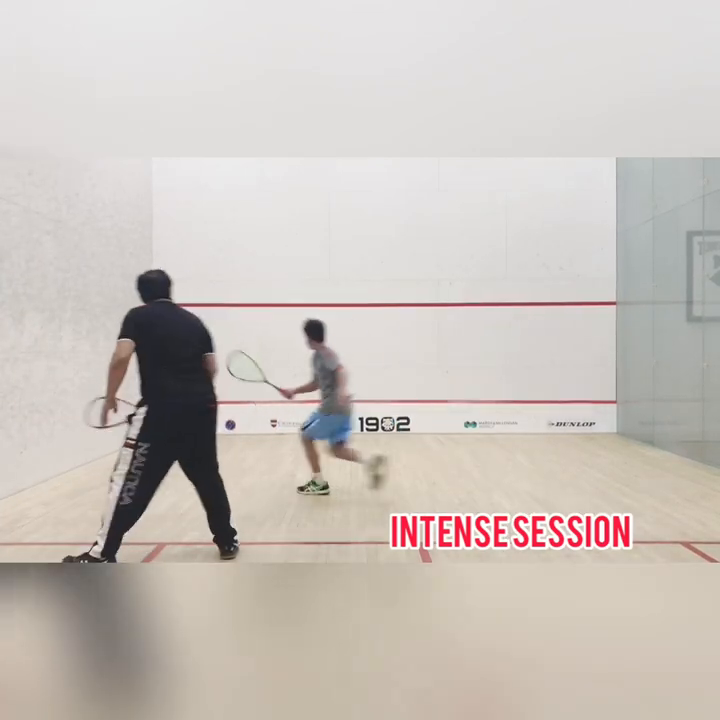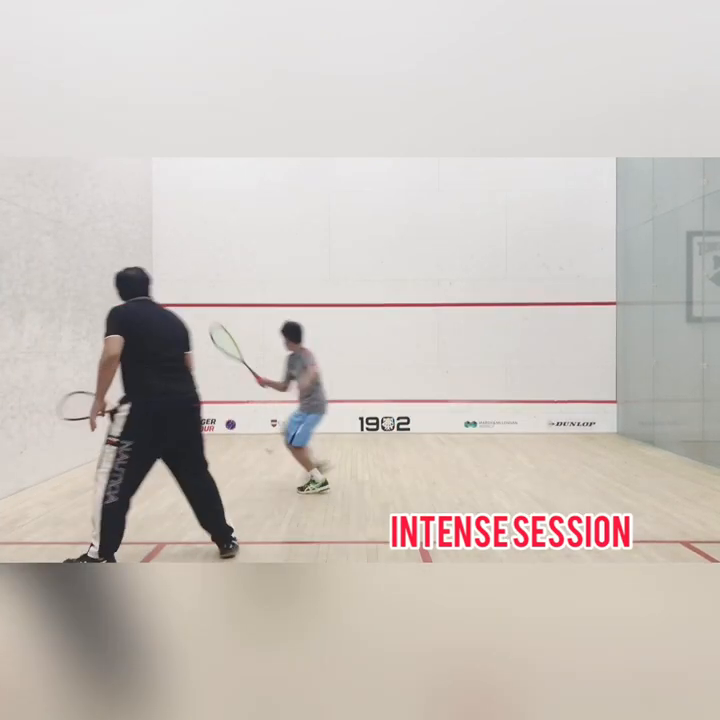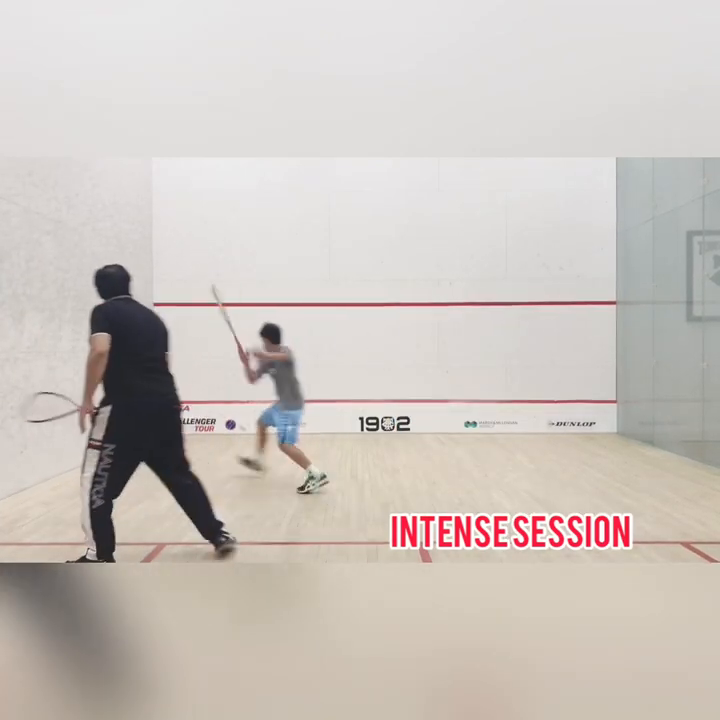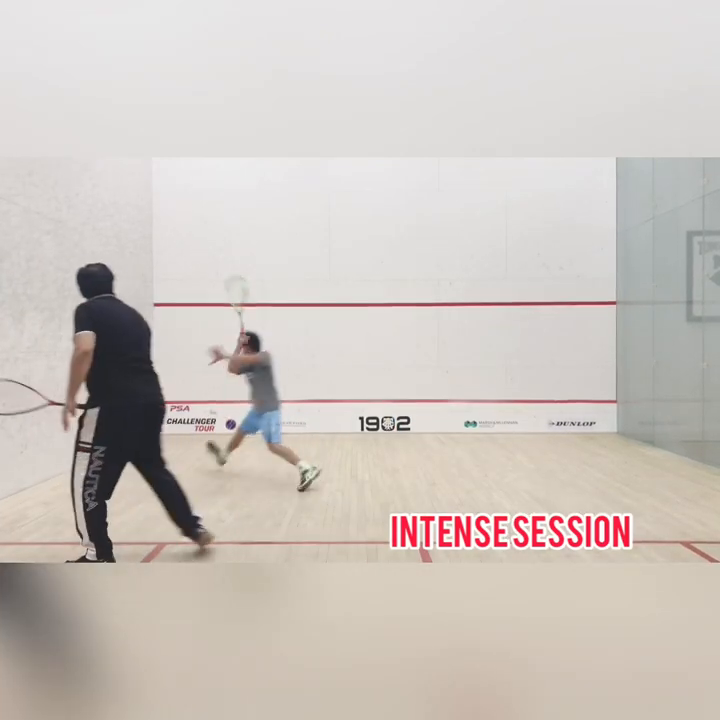
dt=0.1s
person 1, frame 1
left shoulder: (139, 316)
right shoulder: (193, 321)
left elbow: (121, 358)
right elbow: (211, 369)
left wrist: (110, 398)
left hip: (161, 408)
right hip: (203, 405)
left knee: (131, 482)
right knee: (207, 476)
left ankle: (102, 554)
right ankle: (226, 540)
person 1, frame 2
left shoulder: (122, 314)
right shoulder: (173, 319)
left elbow: (112, 355)
left wrist: (99, 398)
left hip: (145, 406)
right hip: (186, 404)
left knee: (115, 479)
right knee: (196, 474)
left ankle: (101, 554)
right ankle: (226, 539)
person 1, frame 3
left shoulder: (104, 312)
right shoulder: (152, 317)
left elbow: (100, 352)
left wrist: (87, 399)
left hip: (126, 405)
right hip: (167, 402)
left knee: (98, 480)
right knee: (177, 472)
left ankle: (99, 555)
right ankle: (219, 535)
person 1, frame 4
left shoulder: (87, 310)
right shoulder: (135, 316)
left elbow: (84, 350)
left wrist: (71, 397)
left hip: (112, 406)
right hip: (151, 401)
left knee: (89, 482)
right knee: (155, 469)
left ankle: (98, 556)
right ankle: (195, 528)
person 2, frame 1
left shoulder: (325, 355)
right shoulder: (318, 356)
left elbow: (341, 371)
right elbow: (315, 384)
left wrist: (343, 392)
right wrist: (294, 391)
left hip: (333, 408)
right hip: (337, 408)
left knee: (306, 437)
right knee: (339, 449)
left ankle: (319, 482)
right ankle: (372, 462)
person 2, frame 2
left shoulder: (306, 355)
right shoulder: (292, 359)
left elbow: (314, 371)
right elbow: (284, 387)
left wrist: (305, 382)
right wrist: (265, 382)
left hip: (313, 407)
right hip: (307, 407)
left knee: (294, 445)
right knee: (288, 433)
left ankle: (318, 480)
right ankle: (315, 466)
person 2, frame 3
left shoulder: (286, 353)
right shoulder: (267, 360)
left elbow: (278, 357)
right elbow: (252, 379)
left wrist: (261, 355)
right wrist: (244, 360)
left hip: (292, 406)
right hip: (282, 404)
left knee: (285, 444)
right knee: (262, 422)
left ankle: (316, 475)
right ankle: (258, 461)
person 2, frame 4
left shoulder: (264, 357)
right shoulder: (246, 364)
left elbow: (239, 362)
right elbow: (233, 368)
left wrist: (224, 355)
left hip: (269, 408)
right hip: (258, 408)
left knee: (273, 445)
right knee: (241, 431)
left ankle: (307, 470)
right ankle: (223, 455)
